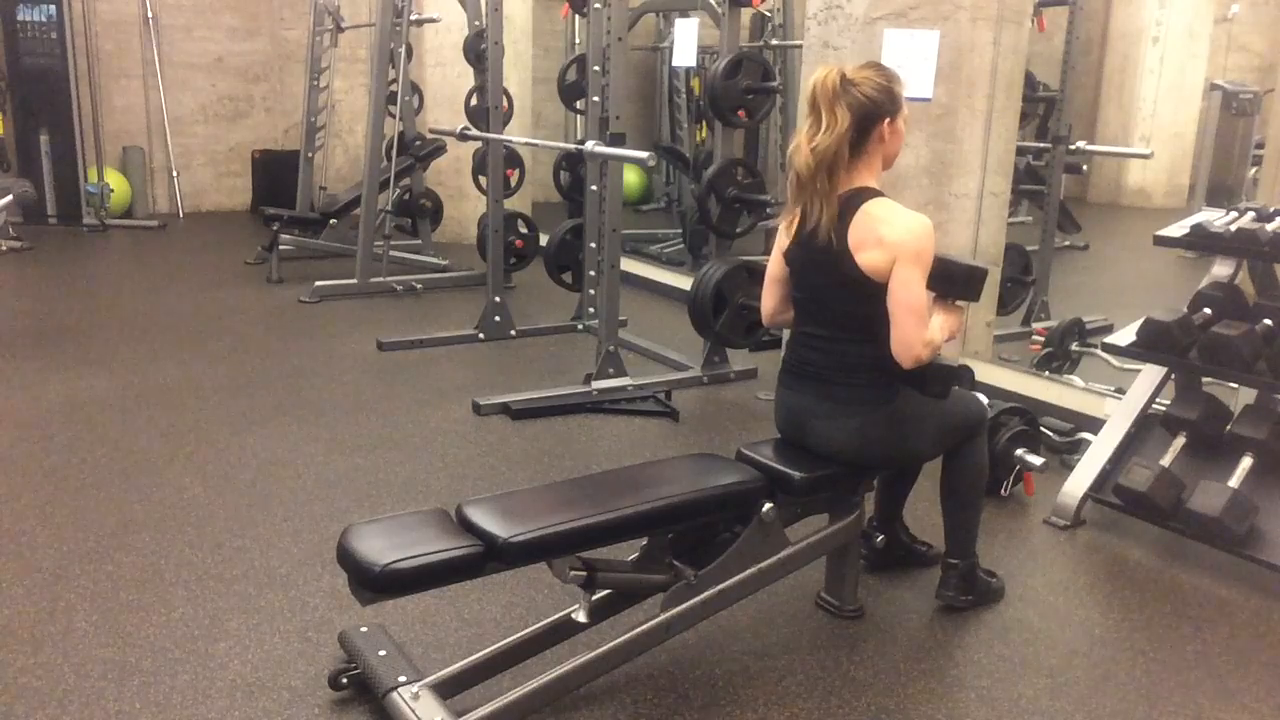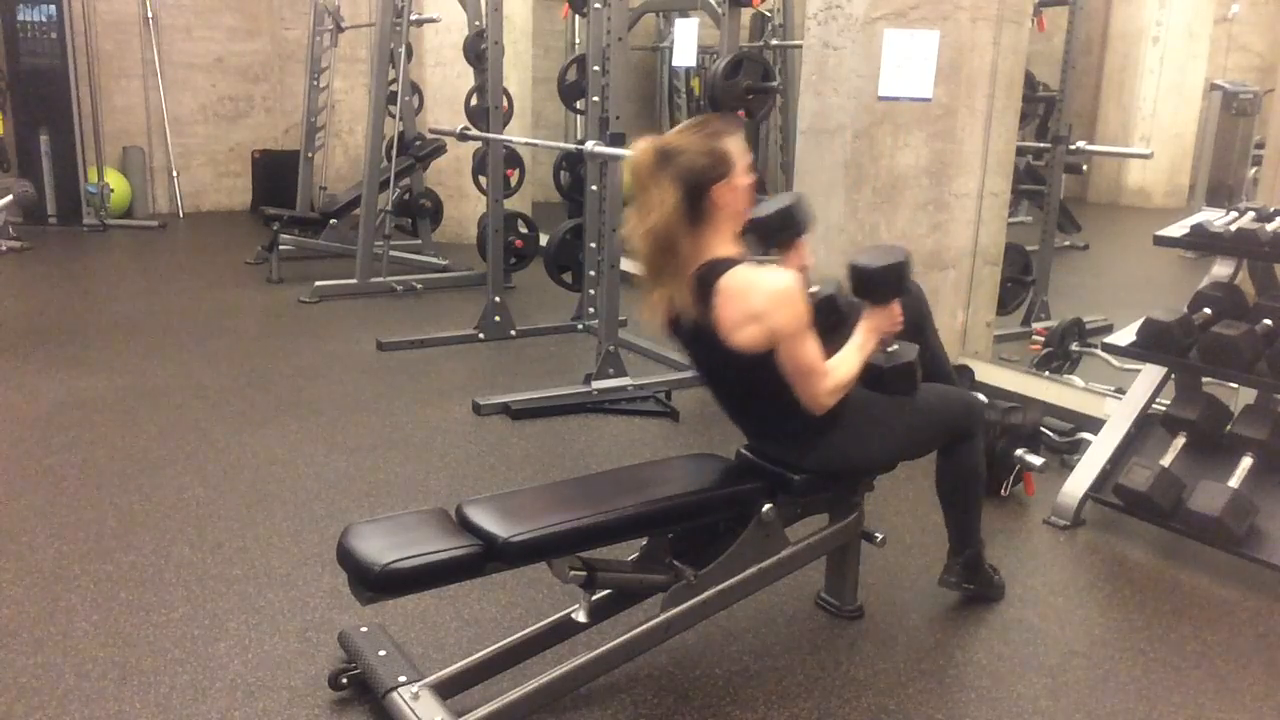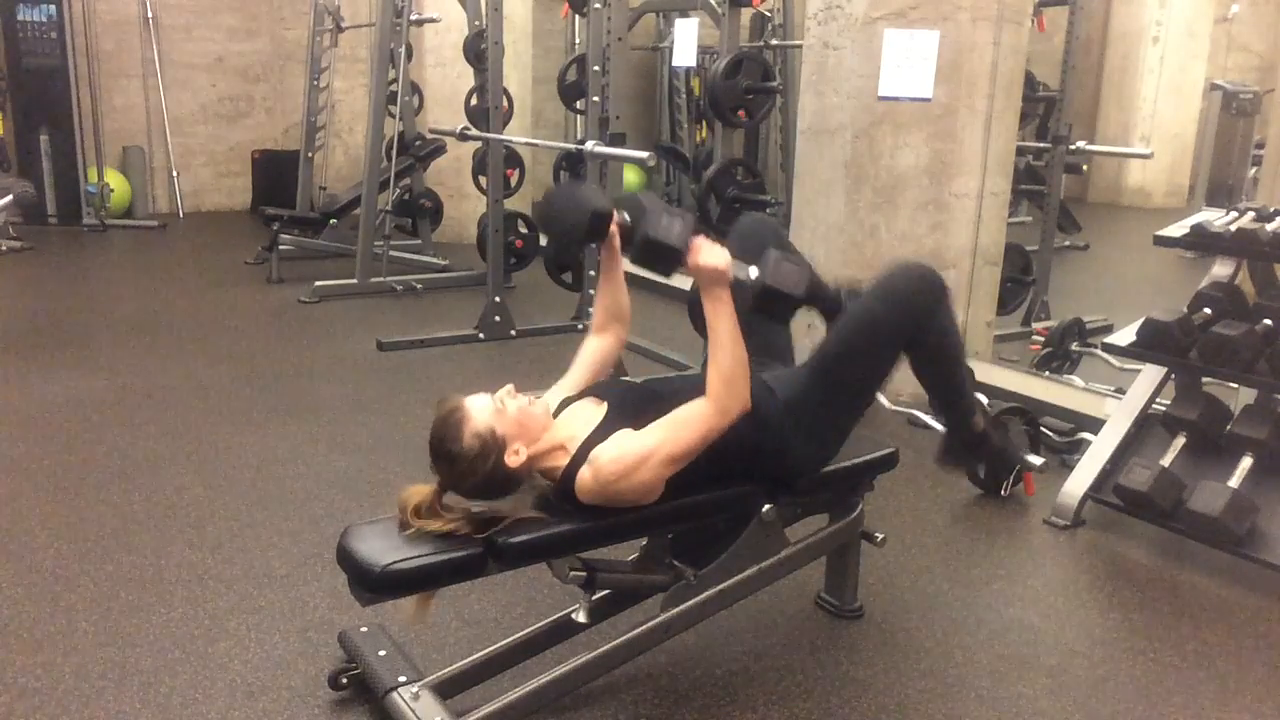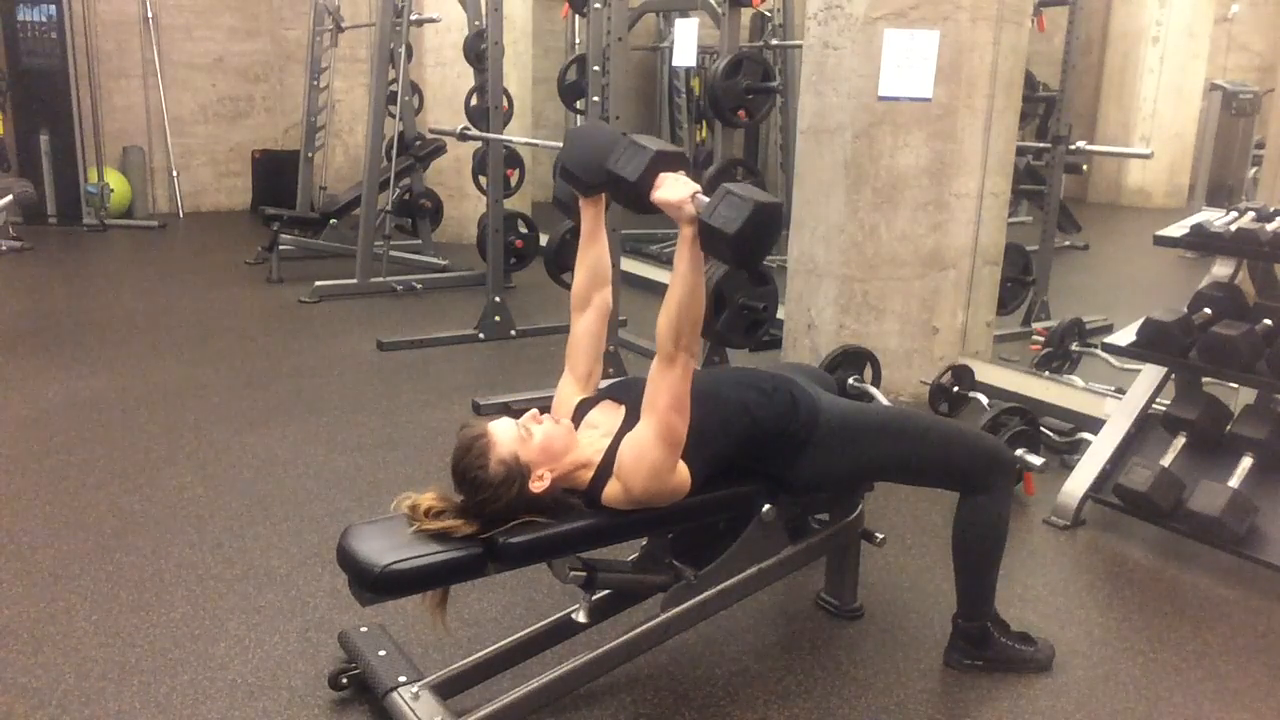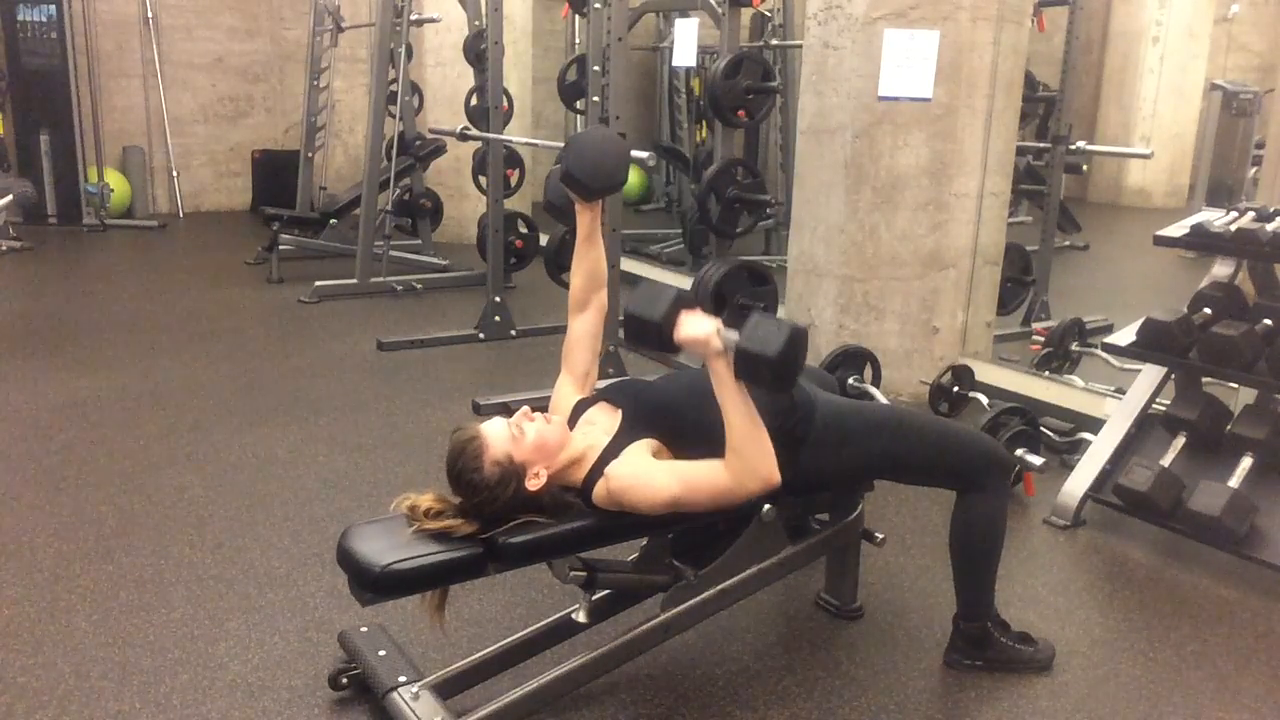
dt=1s
person 1, frame 1
left shoulder: (800, 210)
right shoulder: (904, 228)
left elbow: (773, 312)
right elbow: (909, 351)
right wrist: (946, 321)
left hip: (794, 409)
right hip: (857, 425)
left knee: (922, 404)
right knee: (969, 416)
left ankle: (886, 534)
right ankle: (961, 573)
person 1, frame 2
left shoulder: (671, 275)
right shoulder: (768, 289)
right elbow: (823, 394)
left wrist: (788, 275)
right wrist: (872, 330)
left hip: (769, 423)
right hip: (817, 438)
left knee: (906, 295)
right knee: (966, 413)
left ankle: (948, 389)
right ankle: (965, 561)
person 1, frame 3
left shoulder: (558, 408)
right shoulder: (608, 471)
left elbow: (608, 334)
right elbow: (730, 402)
left wrist: (612, 255)
right wrist: (714, 291)
left hip: (755, 386)
right hip: (783, 429)
left knee: (758, 229)
right knee: (913, 283)
left ankle: (843, 310)
right ankle: (970, 437)
person 1, frame 4
left shoulder: (574, 412)
right shoulder: (635, 476)
left elbow: (591, 308)
right elbow: (675, 353)
left wrist: (592, 208)
right wrist: (687, 229)
left hip: (777, 393)
right hip: (801, 436)
left knee: (827, 376)
right knee: (993, 465)
right ankle: (977, 635)
person 1, frame 5
left shoulder: (569, 410)
right shoulder: (621, 480)
left elbow: (587, 310)
right elbow: (761, 475)
left wrist: (586, 211)
right wrist: (719, 360)
right hip: (800, 434)
right knee: (989, 464)
right ankle: (976, 635)
